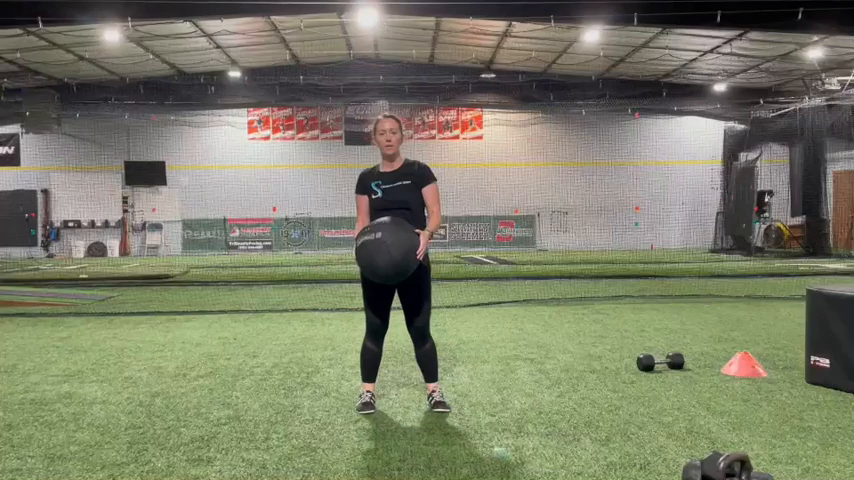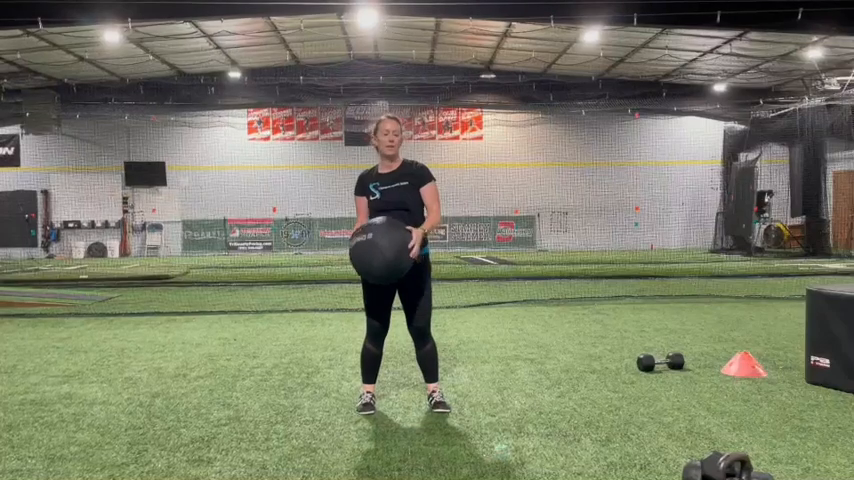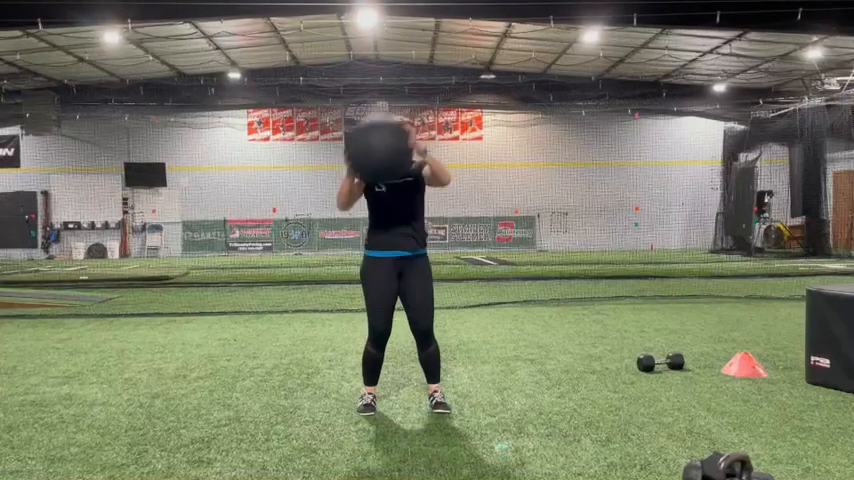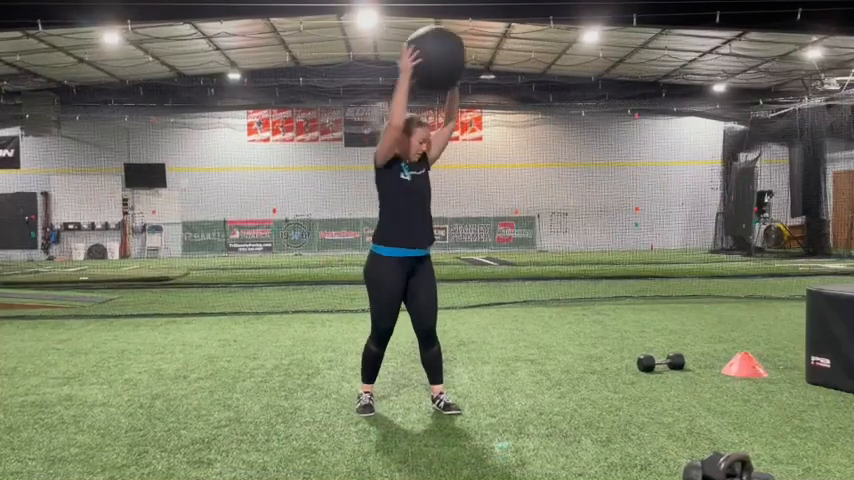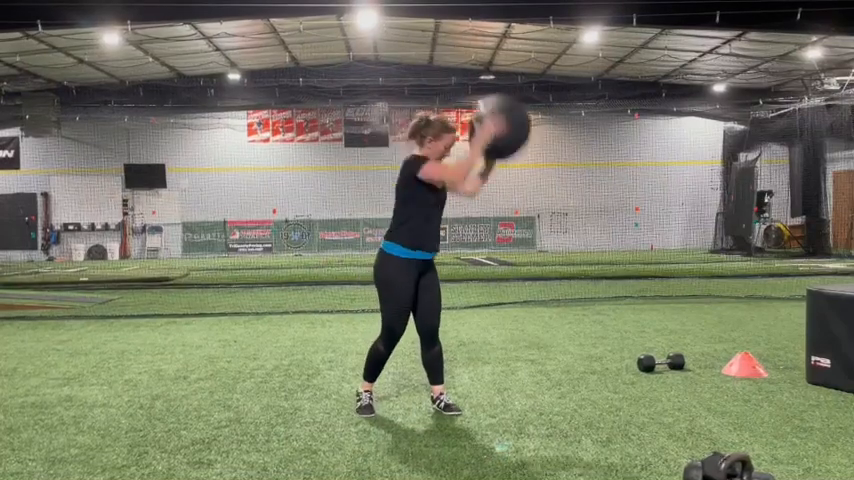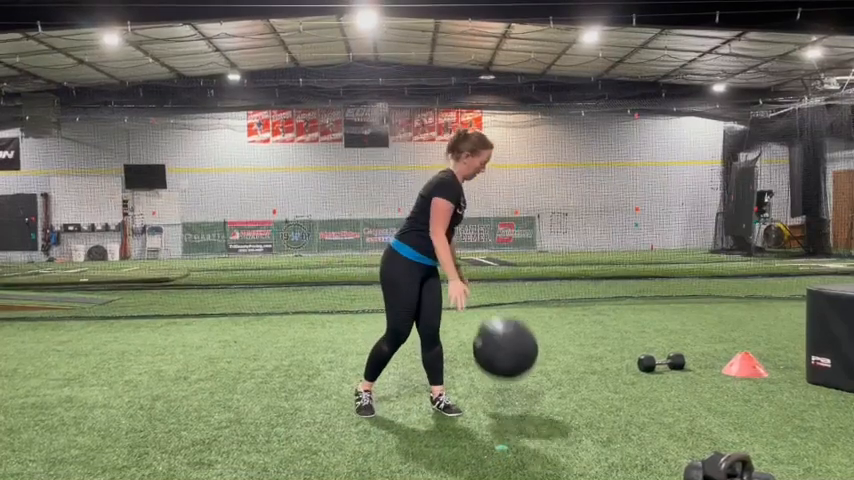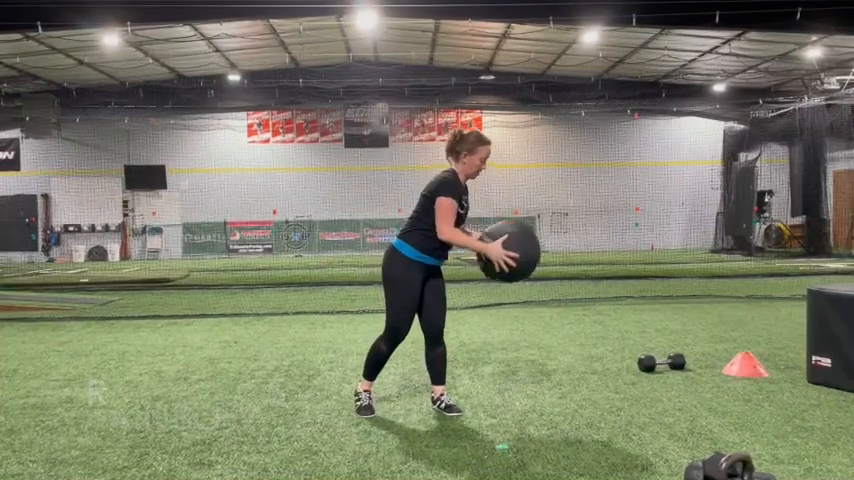
dt=0.3s
person 1, frame 1
left shoulder: (419, 171)
right shoulder: (366, 178)
left elbow: (435, 213)
right elbow: (363, 220)
left wrist: (427, 233)
left hip: (414, 262)
left knee: (420, 328)
right knee: (375, 327)
left ankle: (434, 391)
right ankle: (367, 392)
person 1, frame 2
left shoulder: (417, 171)
right shoulder: (365, 179)
left elbow: (435, 213)
right elbow: (362, 222)
left wrist: (421, 231)
left hip: (415, 262)
left knee: (420, 328)
right knee: (376, 328)
left ankle: (434, 391)
right ankle: (368, 392)
person 1, frame 3
left shoulder: (418, 172)
left elbow: (444, 178)
right elbow: (343, 204)
left wrist: (423, 152)
right wrist: (352, 171)
left hip: (415, 263)
right hip: (378, 264)
left knee: (424, 330)
right knee: (378, 332)
left ankle: (435, 392)
right ankle: (369, 393)
person 1, frame 4
left shoulder: (422, 165)
right shoulder: (386, 164)
left elbow: (450, 126)
right elbow: (395, 121)
left wrist: (452, 85)
right wrist: (405, 77)
left hip: (420, 262)
right hip: (386, 262)
left knee: (427, 330)
right knee: (382, 331)
left ankle: (438, 394)
right ankle: (366, 392)
person 1, frame 5
left shoulder: (435, 178)
right shoulder: (414, 164)
left elbow: (470, 185)
right elbow: (458, 177)
left wrist: (487, 156)
right wrist: (480, 141)
left hip: (424, 264)
right hip: (397, 263)
left knee: (430, 331)
right knee: (392, 331)
left ankle: (438, 395)
right ankle: (365, 391)
person 1, frame 6
left shoulder: (453, 185)
right shoulder: (446, 184)
left elbow: (445, 237)
right elbow: (437, 235)
left wrist: (456, 276)
right wrist: (454, 281)
left hip: (426, 268)
right hip: (402, 265)
left knee: (431, 333)
right knee: (397, 333)
left ankle: (437, 395)
right ankle: (364, 390)
person 1, frame 7
left shoulder: (459, 186)
right shoulder: (448, 183)
left elbow: (455, 231)
right elbow: (445, 232)
left wrist: (485, 242)
right wrist: (487, 249)
left hip: (430, 267)
right hip: (404, 264)
left knee: (435, 332)
right knee: (396, 332)
left ankle: (439, 395)
right ankle: (363, 389)
